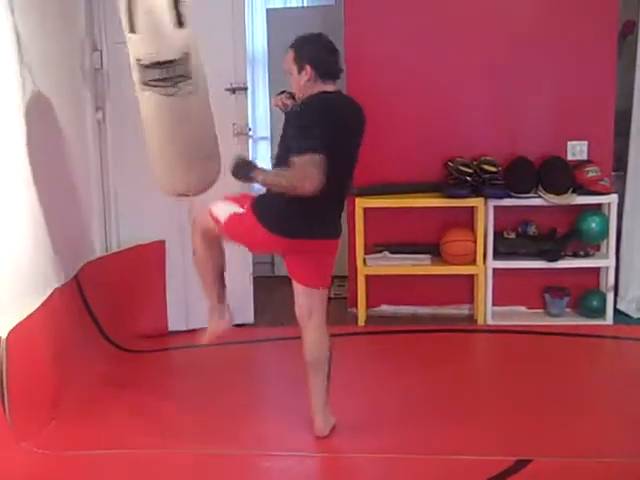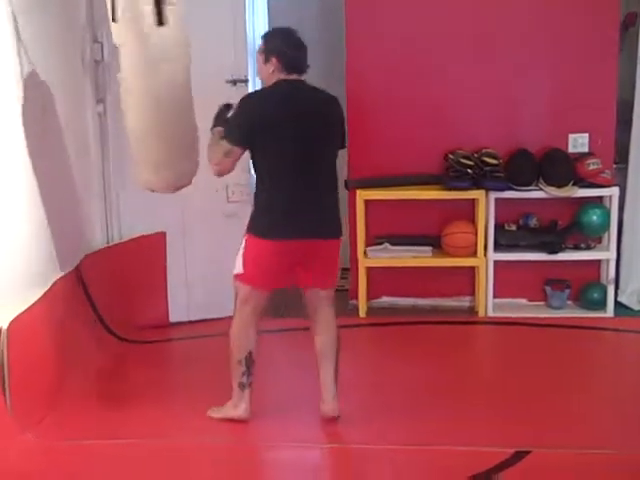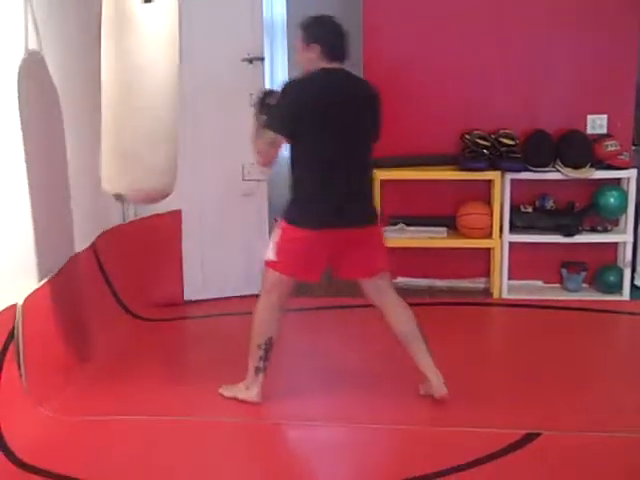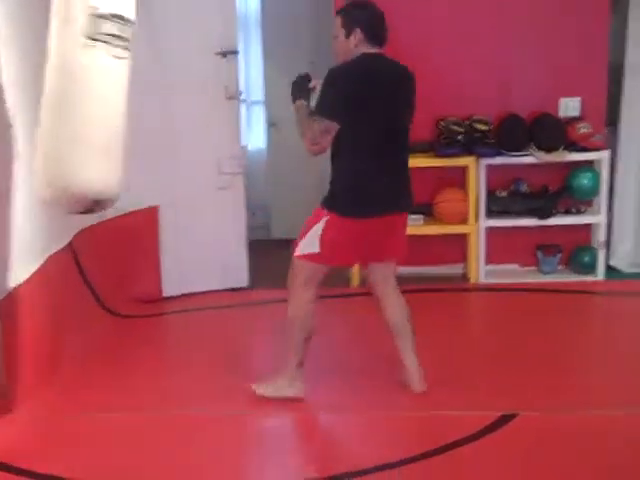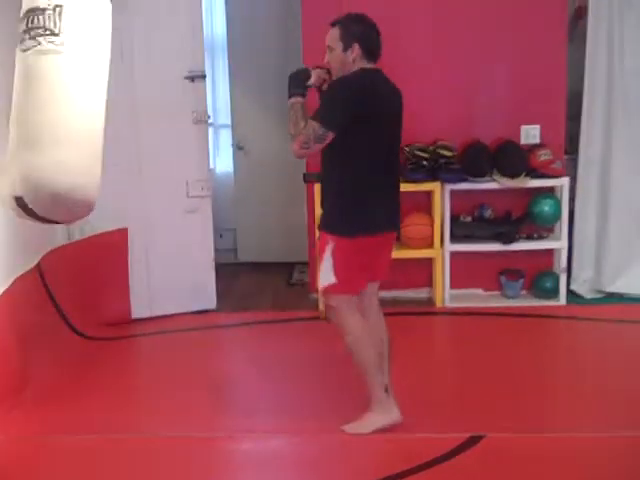
dt=0.3s
person 1, frame 1
left shoulder: (308, 112)
right shoulder: (353, 113)
left elbow: (307, 180)
left wrist: (255, 174)
left hip: (276, 222)
right hip: (322, 233)
left knee: (204, 223)
right knee: (313, 319)
left ankle: (218, 311)
right ankle: (321, 416)
person 1, frame 2
left shoulder: (256, 104)
right shoulder: (329, 104)
left elbow: (220, 165)
left wrist: (220, 125)
left hip: (272, 228)
right hip: (323, 228)
left knee: (247, 312)
right knee: (322, 310)
left ankle: (239, 401)
right ankle: (329, 398)
person 1, frame 3
left shoulder: (297, 92)
right shoulder: (368, 94)
left elbow: (264, 155)
left wrist: (263, 115)
left hip: (308, 218)
right hip: (360, 218)
left knee: (272, 295)
right knee: (384, 295)
left ankle: (253, 383)
right ankle: (433, 378)
person 1, frame 4
left shoulder: (345, 76)
right shoulder: (403, 77)
left elbow: (316, 142)
left wrist: (299, 97)
left hip: (350, 204)
right hip: (393, 201)
left knee: (302, 282)
right knee: (384, 284)
left ankle: (290, 377)
right ankle: (413, 373)
person 1, frame 5
left shoulder: (347, 89)
right shoulder: (387, 91)
left elbow: (303, 145)
left wrist: (297, 95)
left hip: (349, 222)
right hip: (381, 218)
left knee: (344, 311)
right knee: (368, 303)
left ankle: (383, 405)
right ankle: (382, 394)
